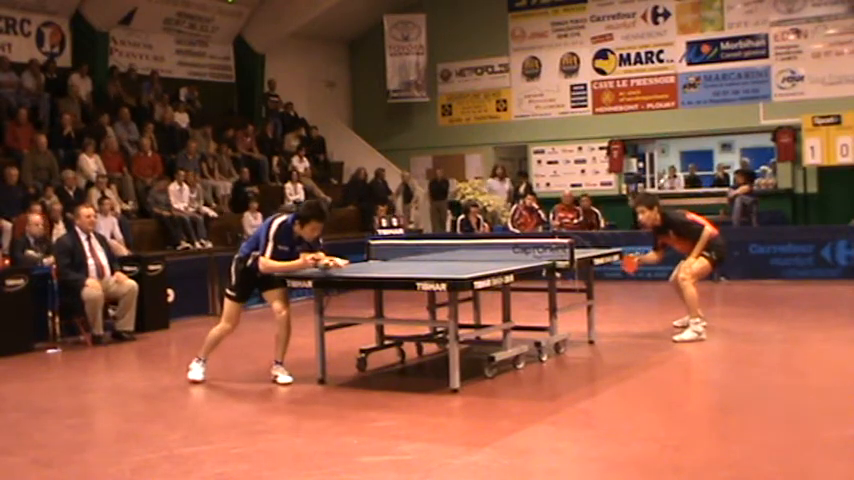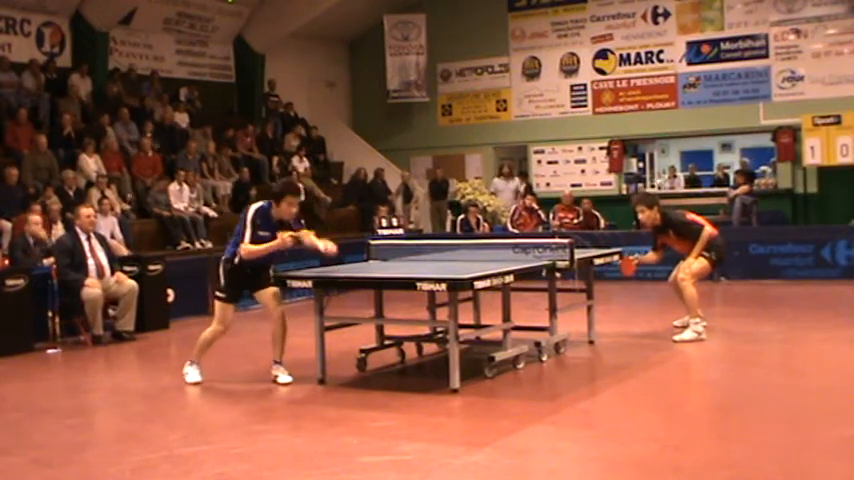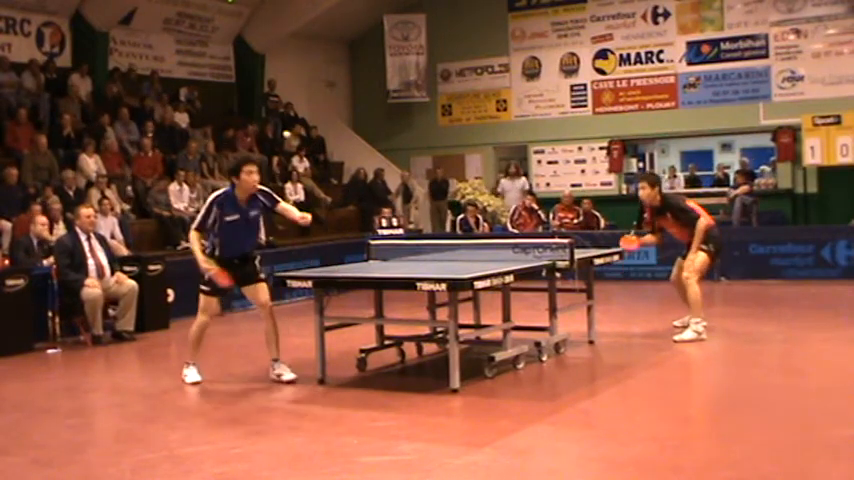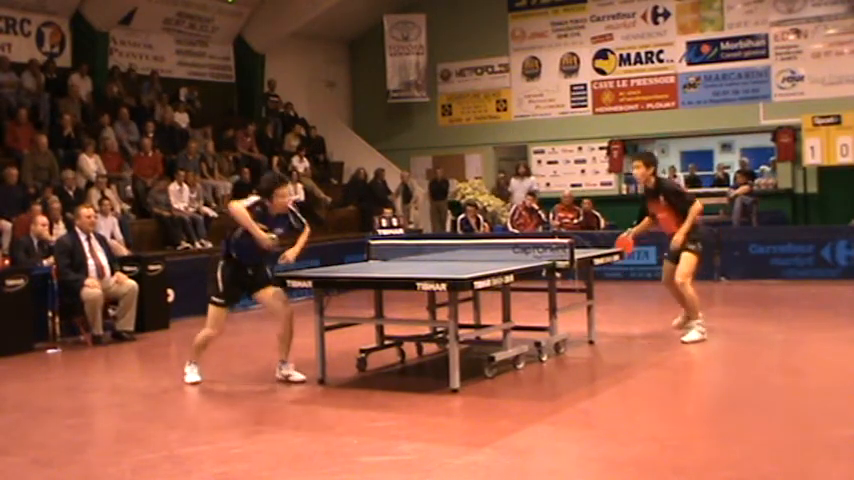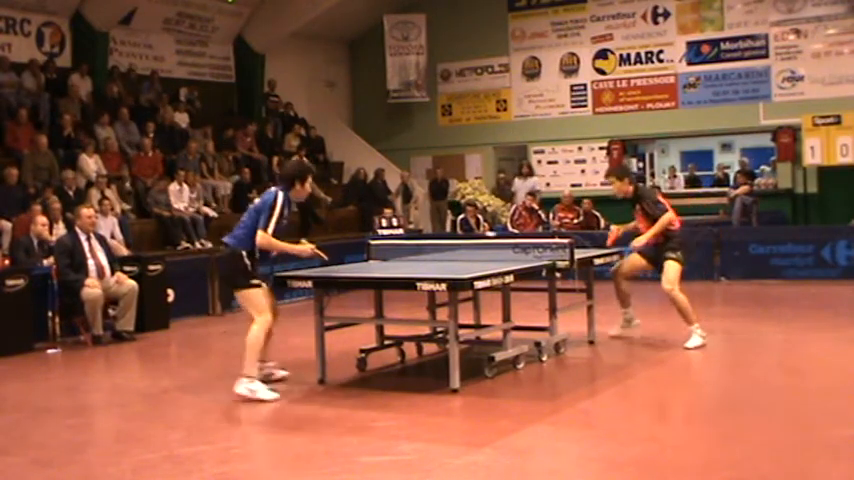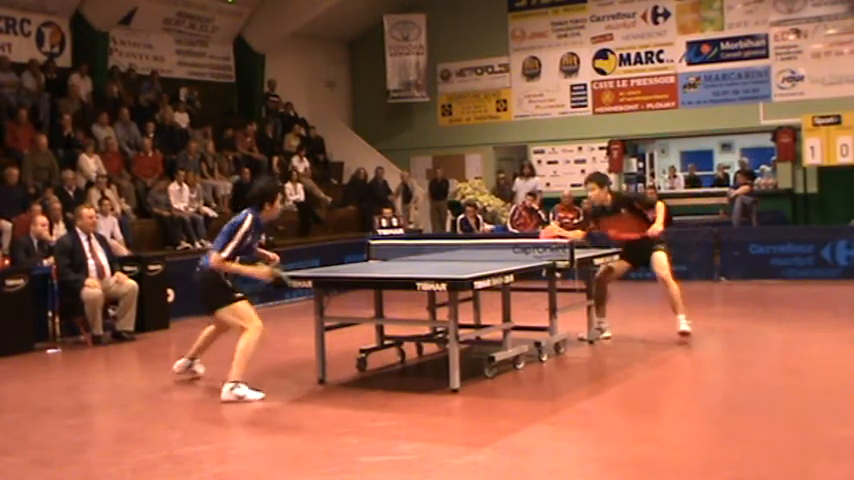
dt=0.4s
person 1, frame 1
left shoulder: (311, 231)
right shoulder: (277, 226)
left elbow: (317, 255)
right elbow: (264, 265)
left wrist: (329, 261)
right wrist: (299, 264)
left hip: (273, 271)
right hip: (247, 266)
left knee: (283, 314)
right knee: (228, 324)
left ankle: (278, 367)
right ankle: (199, 361)
person 1, frame 2
left shoulder: (290, 215)
right shoulder: (256, 212)
left elbow: (305, 237)
right elbow: (245, 251)
left wrist: (320, 244)
right wrist: (278, 244)
left hip: (260, 268)
right hip: (234, 267)
left knee: (278, 312)
right knee: (220, 326)
left ankle: (278, 366)
right ankle: (193, 364)
person 1, frame 3
left shoulder: (260, 194)
right shoulder: (218, 200)
left elbow: (284, 207)
right elbow: (195, 232)
left wrist: (300, 216)
right wrist: (200, 257)
left hip: (247, 260)
right hip: (218, 261)
left knee: (267, 308)
right knee: (205, 316)
left ankle: (276, 364)
right ankle: (190, 365)
person 1, frame 4
left shoulder: (287, 212)
right shoulder: (255, 205)
left elbow: (305, 229)
right elbow: (235, 207)
left wrist: (294, 250)
right wrist: (258, 234)
left hip: (256, 268)
right hip: (231, 268)
left knee: (286, 312)
right knee: (214, 329)
left ankle: (283, 366)
right ankle: (192, 364)
person 1, frame 5
left shoulder: (276, 194)
right shoulder: (278, 198)
right elbow: (262, 239)
left wrist: (296, 248)
right wrist: (296, 249)
left hip: (241, 258)
right hip: (238, 258)
left knee: (271, 311)
right knee: (263, 318)
left ankle: (262, 365)
right ankle: (248, 380)
person 1, frame 6
left shoulder: (255, 219)
right shoulder: (246, 223)
right elbow: (216, 261)
left wrist: (265, 254)
right wrist: (252, 271)
left hip: (216, 279)
right hip: (214, 279)
left knee: (224, 324)
right knee: (254, 327)
left ankle: (187, 362)
right ankle: (233, 385)
person 2, frame 1
left shoulder: (674, 219)
right shoulder: (657, 228)
left elbow: (707, 230)
right elbow: (658, 255)
left wrist: (692, 257)
right wrist: (639, 259)
left hip: (712, 247)
right hip: (697, 250)
left knee: (685, 277)
right knee: (675, 280)
left ankle: (696, 327)
right ankle: (696, 316)
person 2, frame 2
left shoulder: (675, 220)
right shoulder: (657, 228)
left elbow: (706, 231)
right elbow: (657, 255)
left wrist: (692, 257)
right wrist: (639, 260)
left hip: (712, 247)
right hip: (696, 250)
left knee: (684, 277)
right knee: (675, 280)
left ankle: (696, 328)
right ankle: (696, 316)
person 2, frame 3
left shoulder: (673, 203)
right shoulder: (654, 210)
left elbow: (702, 221)
right elbow: (655, 237)
left wrist: (692, 253)
right wrist: (638, 241)
left hip: (708, 238)
right hip: (694, 242)
left knee: (689, 276)
right knee: (676, 279)
left ankle: (697, 327)
right ankle: (696, 316)
person 2, frame 4
left shoulder: (667, 187)
right shoulder: (648, 193)
left elbow: (696, 206)
right elbow: (651, 218)
left wrist: (682, 232)
right wrist: (633, 232)
left hip: (690, 237)
right hip: (676, 238)
left knee: (681, 280)
right knee: (668, 281)
left ankle: (698, 327)
right ankle: (690, 314)
person 2, frame 5
left shoulder: (644, 195)
right shoulder: (633, 198)
left elbow: (668, 217)
left wrist: (645, 237)
right wrist: (623, 228)
left hip: (670, 244)
right hip: (654, 245)
left knee: (669, 288)
right knee: (617, 273)
left ankle: (696, 332)
right ankle: (628, 319)
person 2, frame 6
left shoulder: (627, 199)
right shoulder: (596, 211)
left elbow: (659, 205)
right elbow: (580, 233)
left wrist: (659, 224)
right wrist: (560, 232)
left hip: (651, 241)
right hip: (630, 246)
left knee: (664, 276)
right knee: (601, 279)
left ankle: (682, 320)
right ankle: (600, 325)
person 3, frame 1
left shoulder: (100, 238)
right shoulder: (65, 242)
left elbow: (112, 260)
right elbow: (63, 271)
left wrist: (117, 271)
right wrist: (85, 280)
left hip: (108, 281)
right hip: (84, 284)
left knee: (131, 286)
right knee: (95, 294)
left ankle: (122, 329)
right ankle: (97, 334)
person 3, frame 2
left shoulder: (100, 238)
right shoulder: (65, 241)
left elbow: (112, 260)
right elbow: (63, 271)
left wrist: (117, 271)
right wrist: (84, 280)
left hip: (108, 280)
right hip: (84, 284)
left knee: (131, 286)
right knee: (95, 294)
left ankle: (122, 329)
right ankle: (97, 334)
person 3, frame 3
left shoulder: (100, 238)
right shoulder: (65, 242)
left elbow: (112, 260)
right elbow: (63, 272)
left wrist: (117, 272)
right wrist: (84, 280)
left hip: (108, 281)
right hip: (85, 284)
left knee: (131, 286)
right knee: (95, 294)
left ankle: (122, 329)
right ankle: (97, 334)
person 3, frame 4
left shoulder: (100, 238)
right shoulder: (65, 242)
left elbow: (112, 260)
right elbow: (63, 272)
left wrist: (117, 272)
right wrist: (84, 280)
left hip: (108, 281)
right hip: (84, 285)
left knee: (131, 286)
right knee: (94, 294)
left ankle: (122, 329)
right ankle: (97, 334)
person 3, frame 5
left shoulder: (99, 238)
right shoulder: (65, 242)
left elbow: (112, 260)
right elbow: (63, 272)
left wrist: (117, 272)
right wrist: (84, 280)
left hip: (108, 281)
right hip: (84, 285)
left knee: (131, 286)
right knee: (95, 294)
left ankle: (122, 329)
right ankle: (97, 334)
person 3, frame 6
left shoulder: (100, 238)
right shoulder: (65, 242)
left elbow: (112, 261)
right elbow: (63, 272)
left wrist: (117, 272)
right wrist: (84, 280)
left hip: (108, 281)
right hip: (84, 285)
left knee: (131, 286)
right knee: (95, 294)
left ankle: (122, 329)
right ankle: (97, 334)
